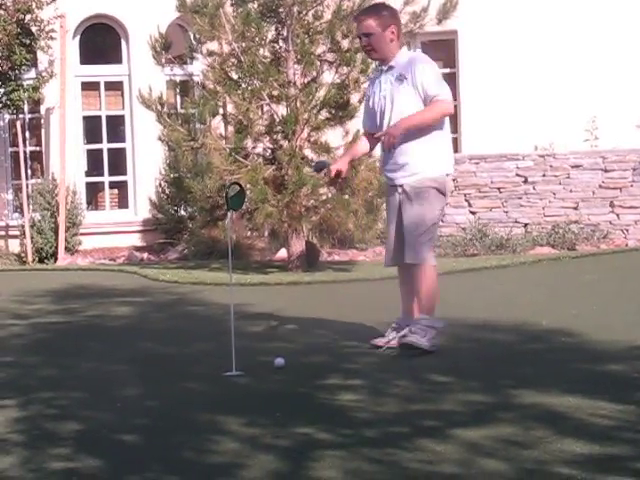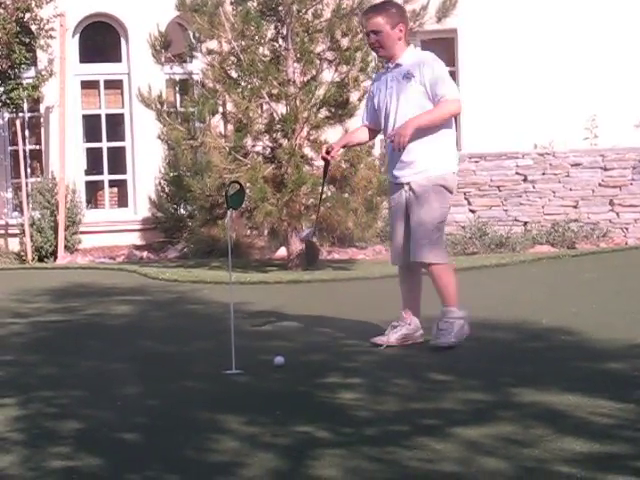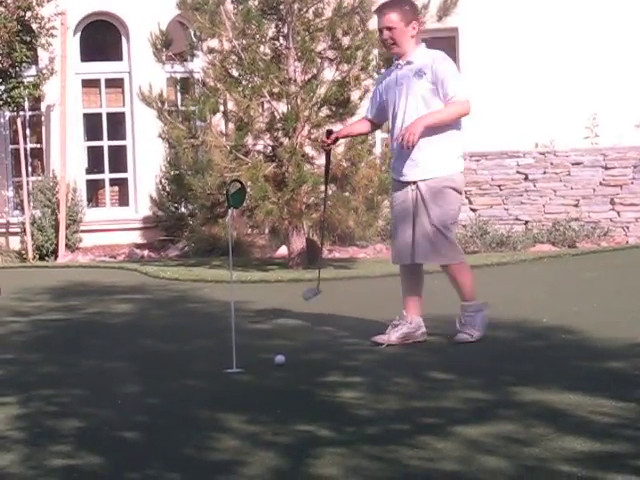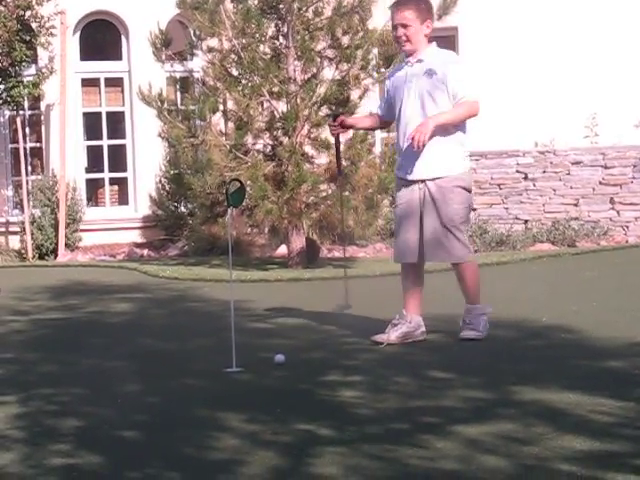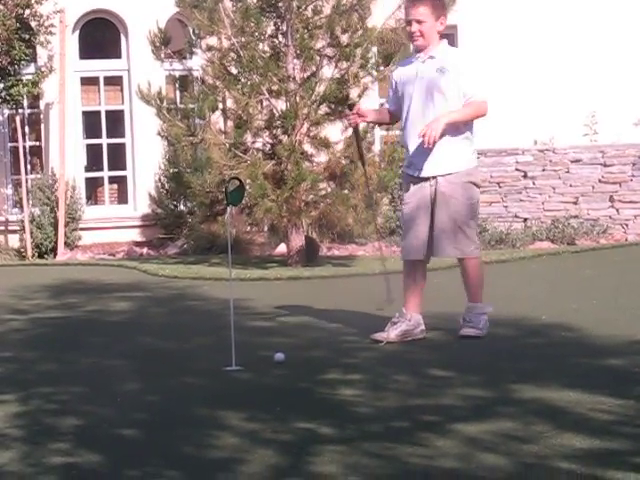
dt=0.1s
person 1, frame 1
left shoulder: (418, 64)
right shoulder: (375, 83)
left elbow: (445, 106)
right elbow: (370, 135)
left wrist: (403, 125)
right wrist: (344, 159)
left hip: (426, 175)
right hip: (397, 179)
left knee: (419, 249)
right knee: (402, 254)
left ankle: (427, 324)
right ankle: (409, 322)
person 1, frame 2
left shoulder: (426, 63)
right shoulder: (380, 81)
left elbow: (453, 105)
right elbow: (371, 128)
left wrist: (413, 123)
right wrist: (340, 143)
left hip: (433, 173)
right hip: (400, 177)
left knee: (429, 248)
right knee: (404, 252)
left ankle: (454, 316)
right ankle: (409, 321)
person 1, frame 3
left shoulder: (436, 62)
right shoulder: (386, 78)
left elbow: (462, 106)
right elbow: (373, 121)
left wrist: (421, 122)
right wrist: (343, 132)
left hip: (439, 174)
right hip: (403, 176)
left knee: (440, 246)
right knee: (406, 252)
left ankle: (474, 311)
right ankle: (411, 321)
person 1, frame 4
left shoulder: (446, 62)
right shoulder: (395, 75)
left elbow: (472, 106)
right elbow: (385, 118)
left wrist: (432, 121)
right wrist: (354, 122)
left hip: (447, 173)
right hip: (408, 175)
left knee: (455, 247)
right knee: (407, 250)
left ankle: (476, 313)
right ankle: (411, 320)
person 1, frame 5
left shoulder: (455, 61)
right shoulder: (402, 70)
left elbow: (480, 106)
right elbow: (393, 113)
left wrist: (442, 120)
right wrist: (367, 115)
left hip: (456, 169)
right hip: (415, 172)
left knee: (463, 243)
right knee: (413, 248)
left ankle: (477, 312)
right ankle: (411, 318)
